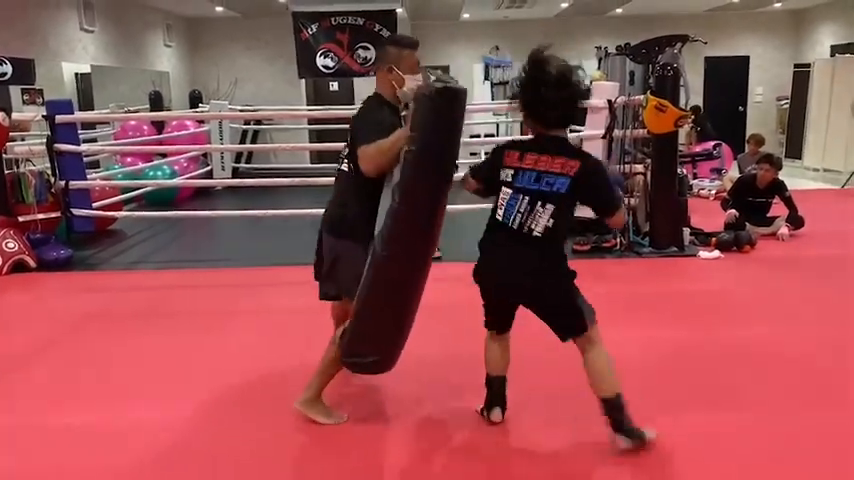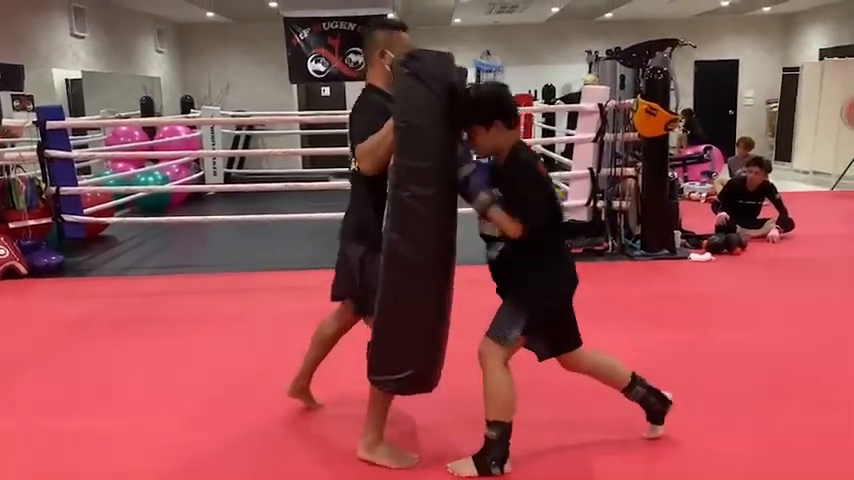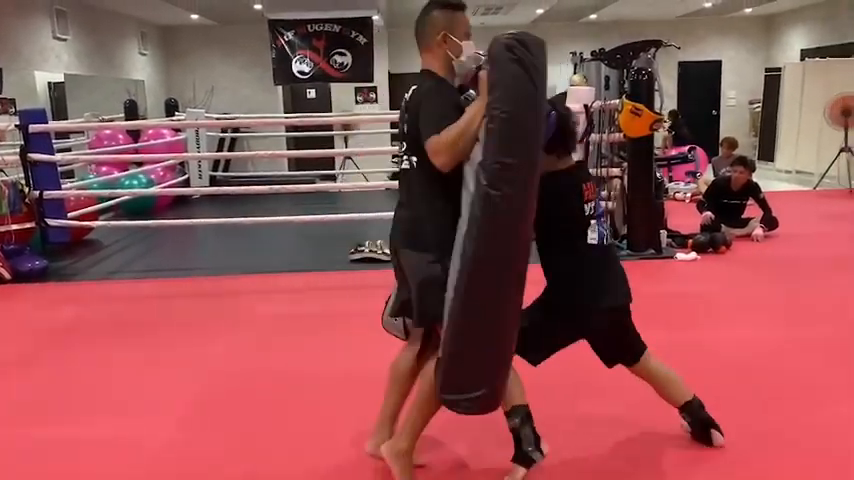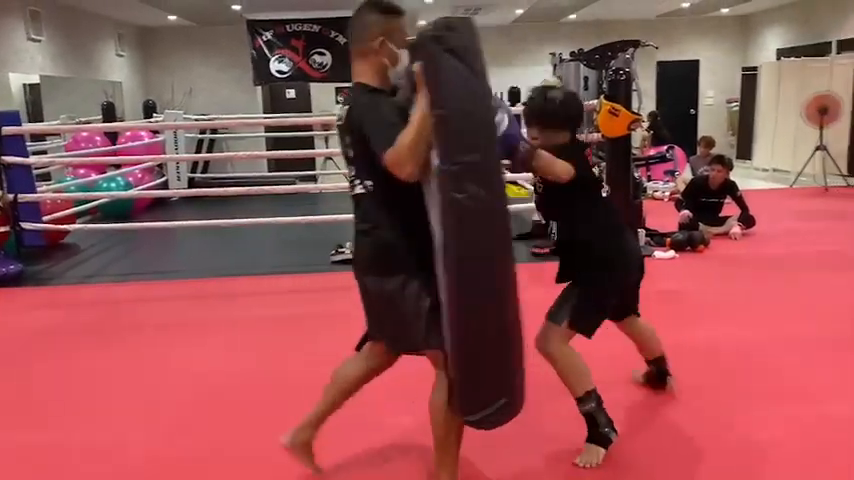
dt=0.5s
person 1, frame 1
left shoulder: (384, 112)
right shoulder: (376, 115)
left elbow: (385, 165)
right elbow: (370, 164)
right wrist: (411, 126)
left hip: (348, 224)
right hip: (352, 230)
left knee: (349, 304)
left ankle: (331, 365)
right ankle: (311, 395)
person 1, frame 2
left shoulder: (384, 104)
right shoulder: (373, 106)
left elbow: (390, 160)
right elbow: (369, 161)
left hip: (366, 231)
right hip: (375, 237)
left knee: (348, 312)
left ankle: (301, 382)
right ankle: (373, 441)
person 1, frame 3
left shoulder: (425, 92)
right shoulder: (436, 95)
right elbow: (444, 156)
right wrist: (484, 99)
left hip: (419, 234)
right hip: (430, 239)
left knee: (422, 339)
right knee: (445, 344)
left ankle: (384, 435)
person 1, frame 4
left shoulder: (366, 103)
right shoulder: (376, 105)
right elbow: (406, 166)
right wrist: (425, 96)
left hip: (380, 251)
right hip: (401, 257)
left knee: (380, 351)
right knee: (450, 361)
left ankle: (302, 435)
person 2, frame 1
left shoulder: (507, 153)
right shoulder: (584, 166)
left elbow: (472, 185)
right elbow: (616, 220)
right wrist: (609, 196)
left hip: (496, 268)
right hip: (545, 274)
left knee: (497, 332)
right knee: (590, 341)
left ankle: (495, 402)
right ankle: (622, 426)
person 2, frame 2
left shoulder: (519, 169)
right shoulder: (511, 162)
left elbow: (514, 229)
left wrist: (481, 196)
left hip: (542, 279)
right hip: (541, 278)
left knee: (493, 352)
right knee: (570, 355)
right ankle: (654, 400)
person 2, frame 3
left shoulder: (553, 188)
right shoulder: (579, 175)
left hip: (573, 297)
right hip: (610, 289)
right knee: (639, 360)
right ankle: (704, 424)
person 2, frame 4
left shoulder: (569, 152)
right shoulder: (570, 148)
left elbow: (562, 173)
left hip: (604, 264)
right hip: (622, 257)
left knee: (551, 339)
right knee: (626, 317)
left ankle: (601, 428)
right ankle: (659, 371)
